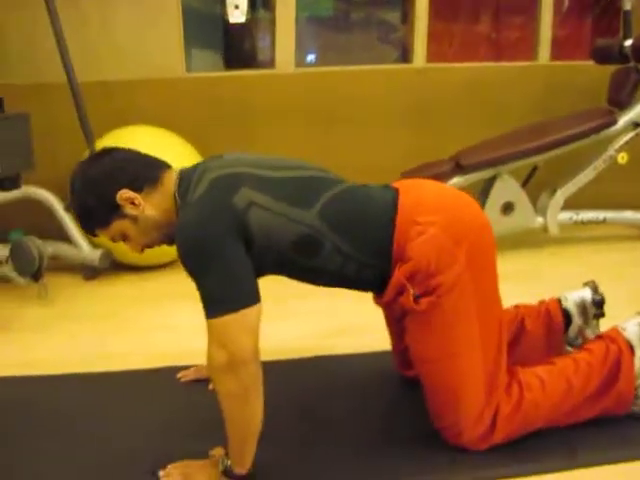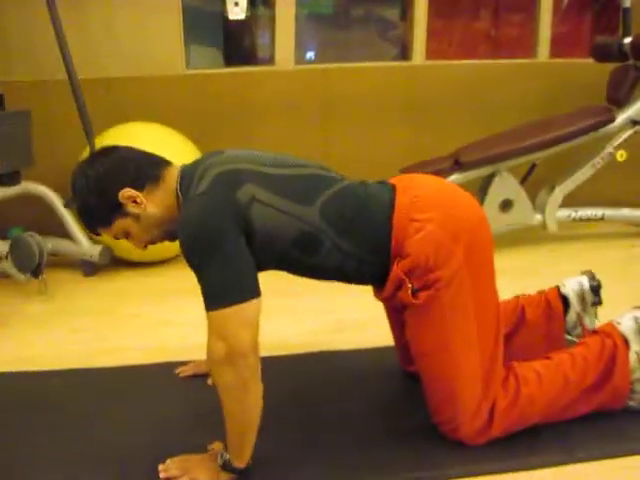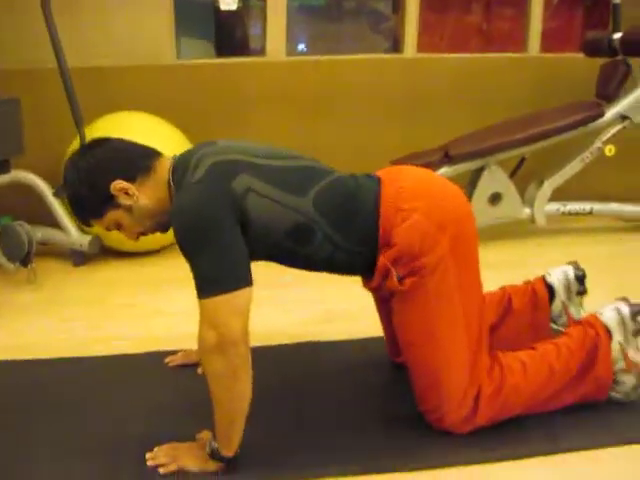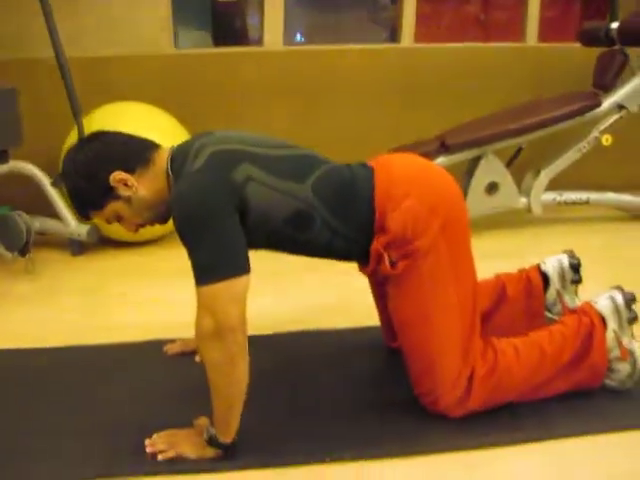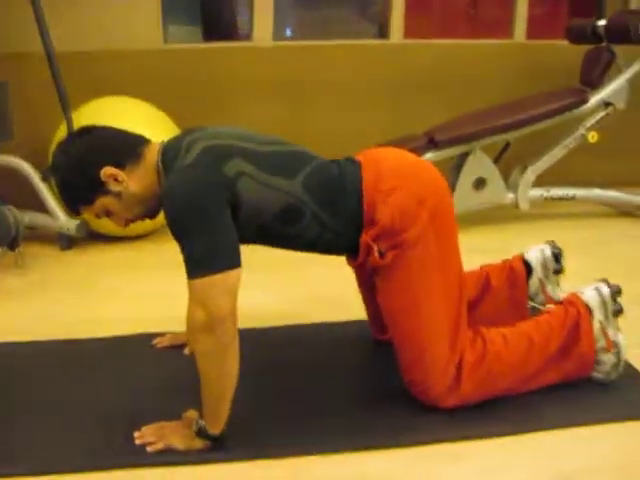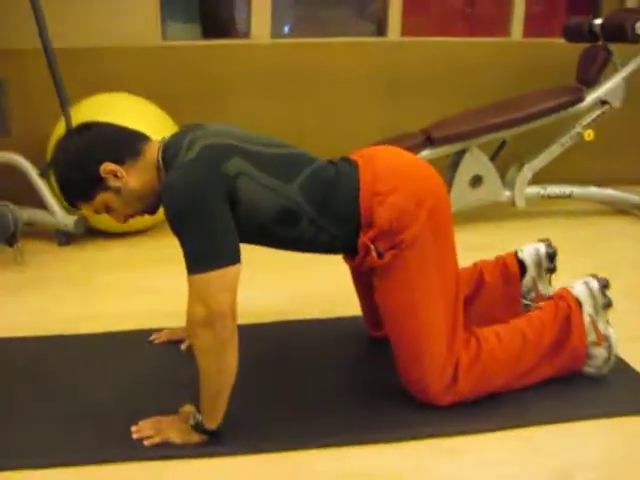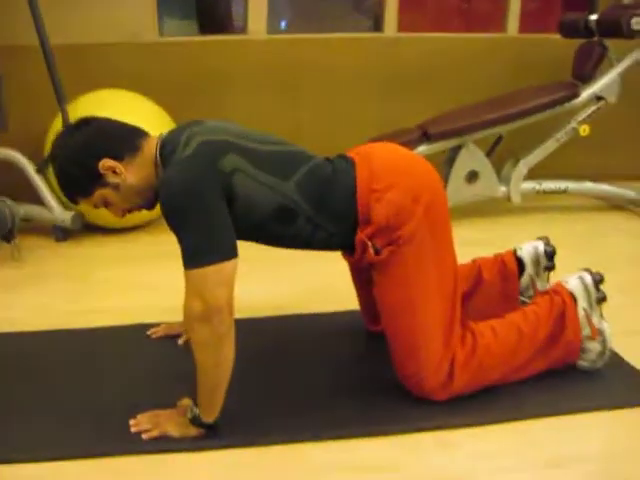
dt=0.1s
person 1, frame 1
left shoulder: (201, 225)
right shoulder: (210, 186)
left elbow: (238, 359)
right wrist: (224, 360)
left hip: (433, 245)
right hip: (424, 212)
left knee: (472, 420)
right knee: (419, 367)
right ankle: (561, 318)
person 1, frame 2
left shoulder: (202, 219)
right shoulder: (211, 180)
left elbow: (237, 352)
right wrist: (223, 356)
left hip: (433, 236)
right hip: (416, 206)
left knee: (470, 413)
right knee: (423, 358)
right ankle: (564, 306)
person 1, frame 3
left shoulder: (196, 208)
right shoulder: (202, 170)
left elbow: (227, 339)
right wrist: (215, 347)
left hip: (418, 228)
right hip: (406, 198)
left knee: (455, 402)
right knee: (411, 350)
right ankle: (547, 296)
person 1, frame 4
left shoulder: (196, 197)
right shoulder: (198, 161)
left elbow: (225, 326)
left wrist: (218, 437)
right wrist: (213, 334)
left hip: (413, 212)
right hip: (397, 187)
left knee: (450, 387)
right knee: (407, 335)
right ankle: (543, 284)
person 1, frame 5
left shoulder: (187, 190)
right shoulder: (188, 156)
left elbow: (216, 318)
left wrist: (207, 428)
right wrist: (202, 327)
left hip: (400, 204)
right hip: (385, 179)
left knee: (440, 377)
right knee: (393, 329)
left ankle: (584, 322)
right ankle: (524, 274)
person 1, frame 6
left shoulder: (186, 187)
right shoulder: (187, 152)
left elbow: (218, 315)
left wrist: (204, 423)
right wrist: (200, 324)
left hip: (398, 205)
right hip: (380, 181)
left knee: (435, 375)
right knee: (388, 326)
left ankle: (573, 318)
right ankle: (520, 271)
person 1, frame 7
left shoulder: (183, 183)
right shoulder: (184, 149)
left elbow: (214, 310)
left wrist: (200, 416)
right wrist: (196, 318)
left hip: (394, 202)
right hip: (378, 176)
left knee: (431, 371)
right knee: (386, 321)
left ankle: (568, 313)
right ankle: (517, 269)
